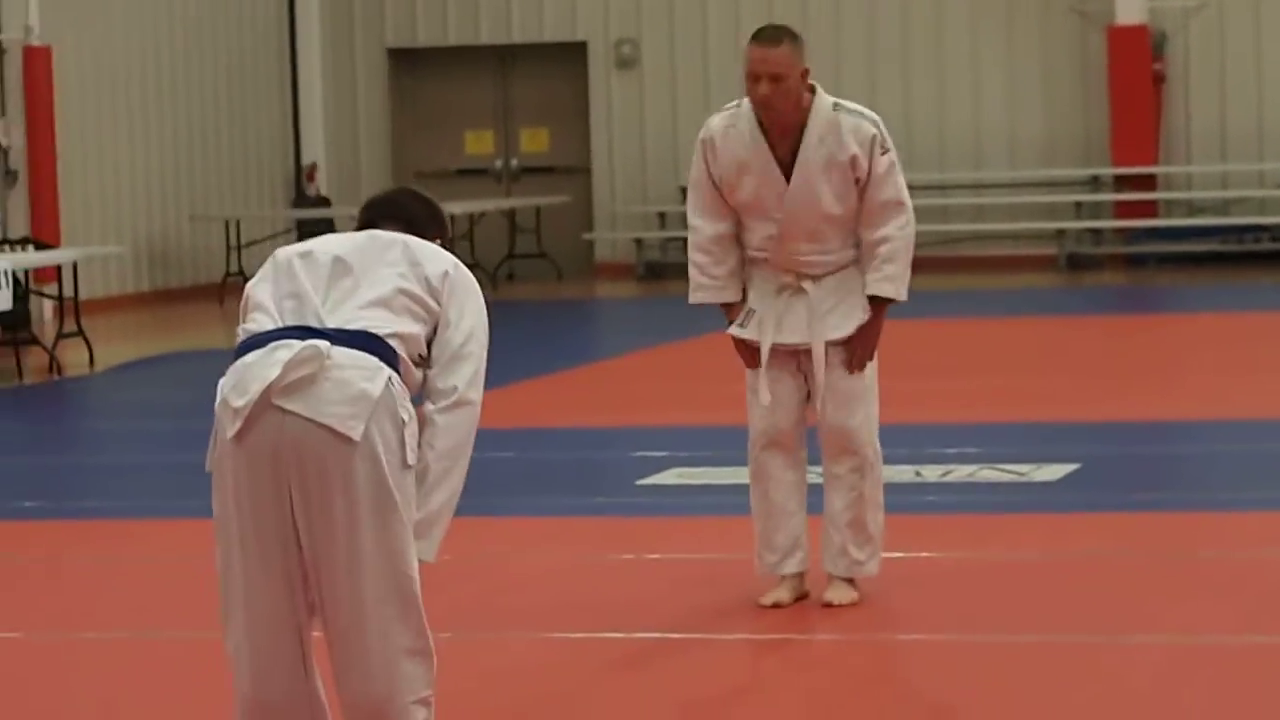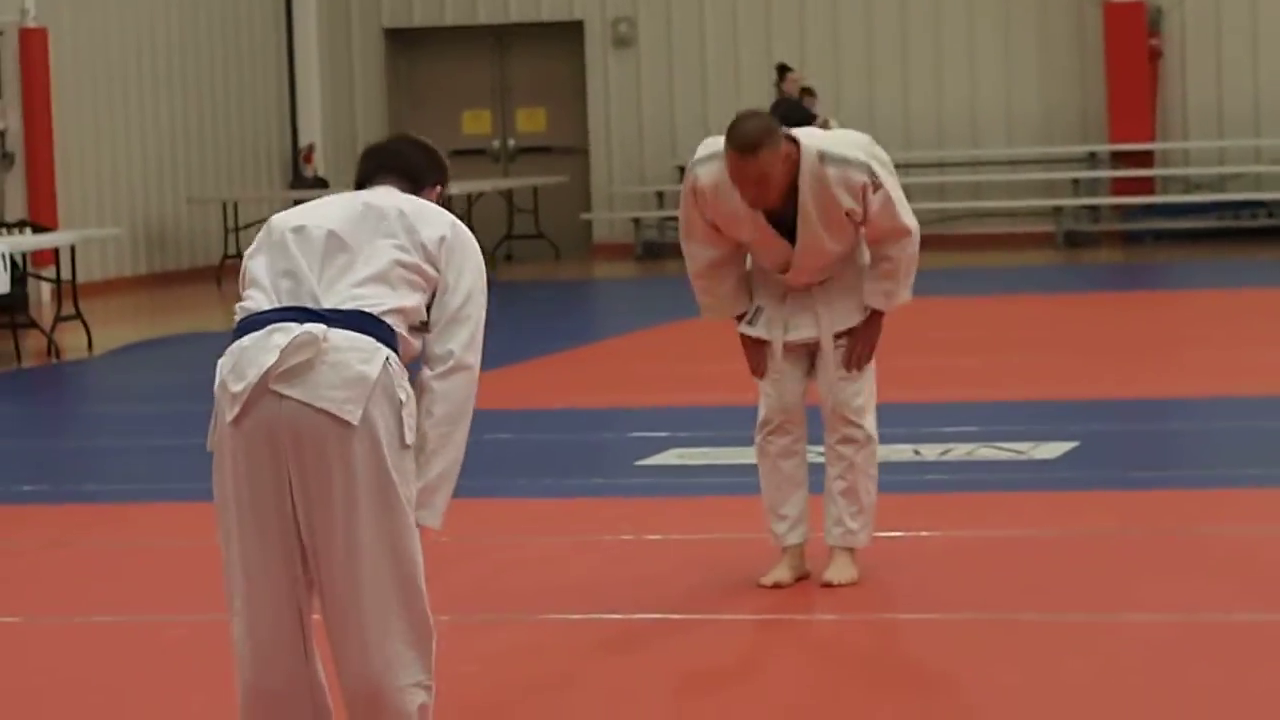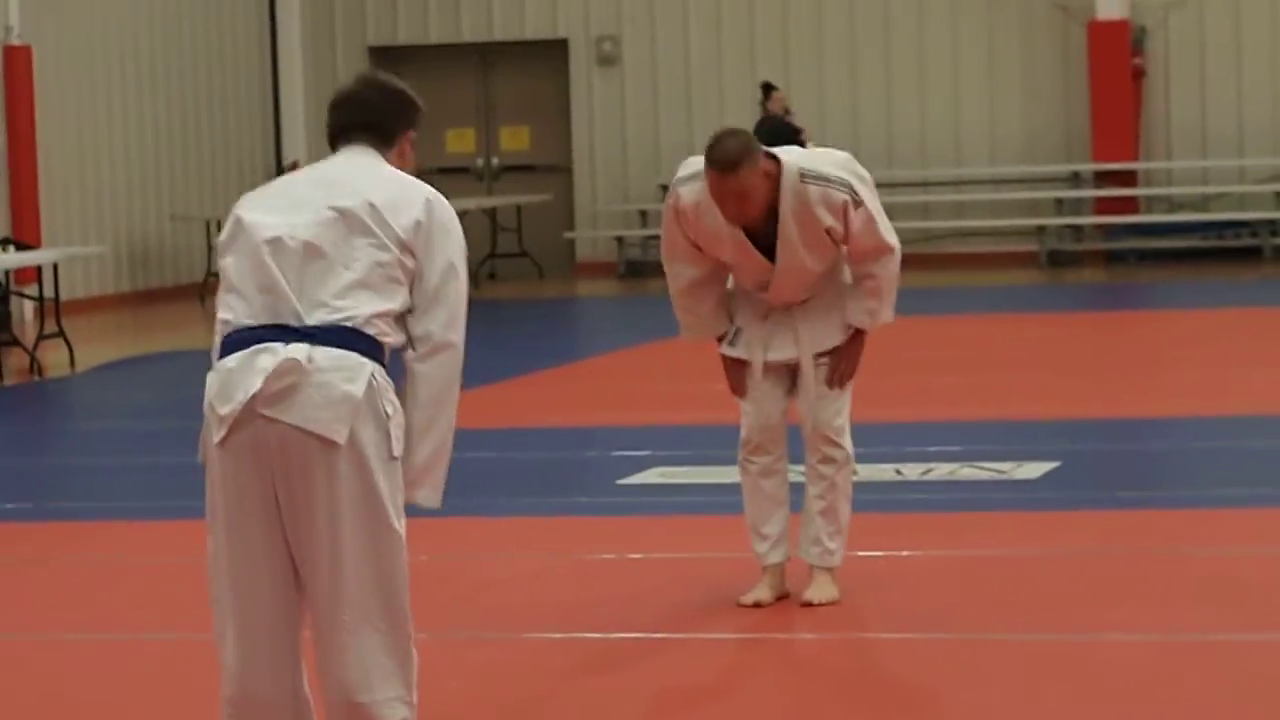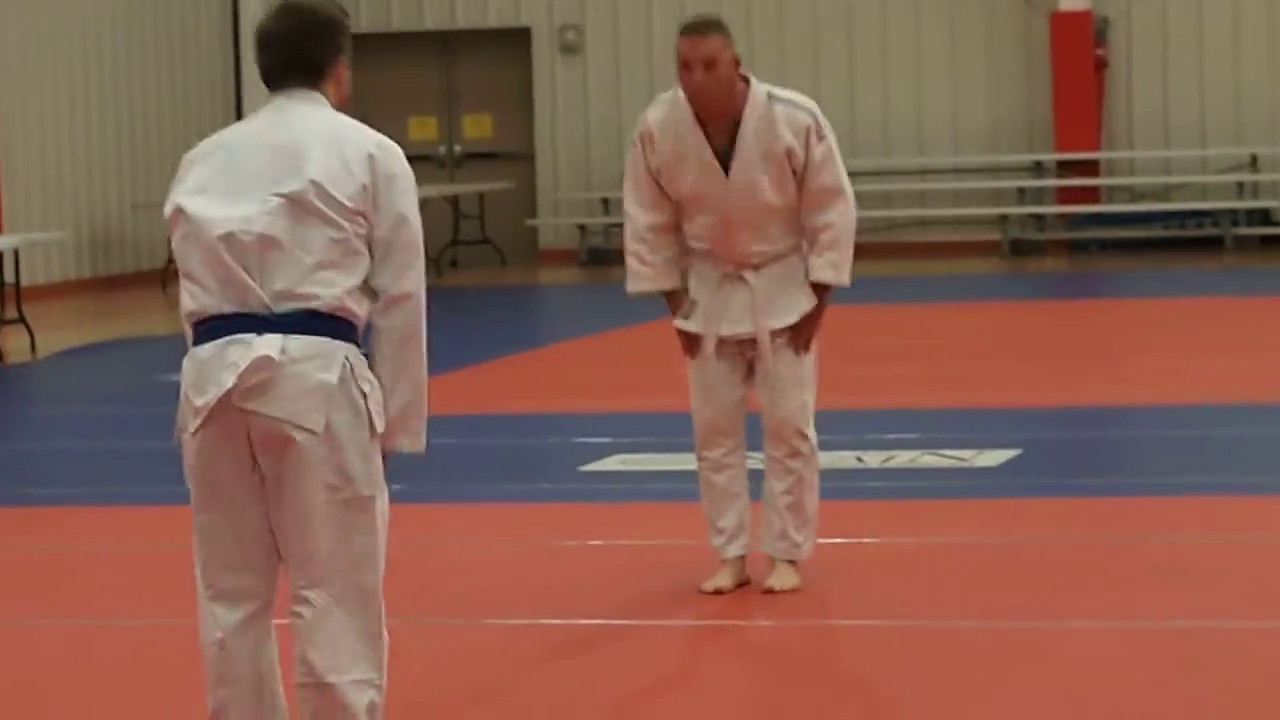
dt=0.2s
person 1, frame 1
left shoulder: (288, 258)
right shoulder: (448, 271)
right elbow: (453, 405)
right wrist: (417, 530)
left hip: (250, 394)
right hip: (353, 399)
left knee: (262, 619)
right knee: (380, 620)
person 1, frame 2
left shoulder: (286, 221)
right shoulder: (446, 230)
right elbow: (452, 368)
right wrist: (421, 494)
left hip: (250, 378)
right hip: (351, 380)
left knee: (264, 601)
right knee: (378, 598)
person 1, frame 3
left shoulder: (259, 200)
right shoulder: (421, 204)
right elbow: (435, 346)
right wrist: (416, 474)
left hip: (239, 394)
right hip: (339, 393)
left knee: (251, 611)
right knee: (363, 609)
person 1, frame 4
left shoulder: (205, 158)
right shoulder: (370, 153)
left elbow: (199, 285)
right elbow: (399, 296)
right wrist: (395, 418)
left hip: (215, 377)
right hip: (316, 376)
left knee: (231, 592)
right knee: (336, 595)
person 2, frame 1
left shoulder: (859, 129)
right shoulder: (719, 137)
left elbow: (890, 221)
right elbow: (711, 229)
left wrist: (877, 312)
right wrist: (733, 312)
left hip: (842, 303)
right hip: (767, 303)
left knee: (848, 438)
right knee: (771, 437)
left ankle: (845, 568)
right ankle: (784, 569)
person 2, frame 2
left shoulder: (851, 166)
right shoulder: (704, 178)
left elbow: (897, 239)
right elbow: (708, 255)
left wrist: (875, 318)
right wrist: (743, 322)
left hip: (843, 295)
right hip: (774, 301)
left knee: (848, 417)
right knee: (778, 420)
left ankle: (844, 545)
right ankle: (791, 547)
person 2, frame 3
left shoulder: (833, 184)
right shoulder: (686, 197)
left elbow: (877, 257)
right elbow: (690, 276)
left wrist: (858, 334)
right wrist: (722, 340)
left hip: (824, 316)
right hip: (754, 320)
left knee: (825, 437)
right knee: (758, 440)
left ankle: (823, 566)
right ankle: (772, 571)
person 2, frame 4
left shoulder: (795, 118)
right shoulder: (656, 126)
left elbow: (832, 208)
right elbow: (647, 219)
left wrist: (820, 295)
right wrist: (676, 300)
left hip: (782, 289)
right hip: (709, 292)
left knee: (788, 423)
right knee: (715, 426)
left ankle: (786, 553)
right ankle: (731, 554)
